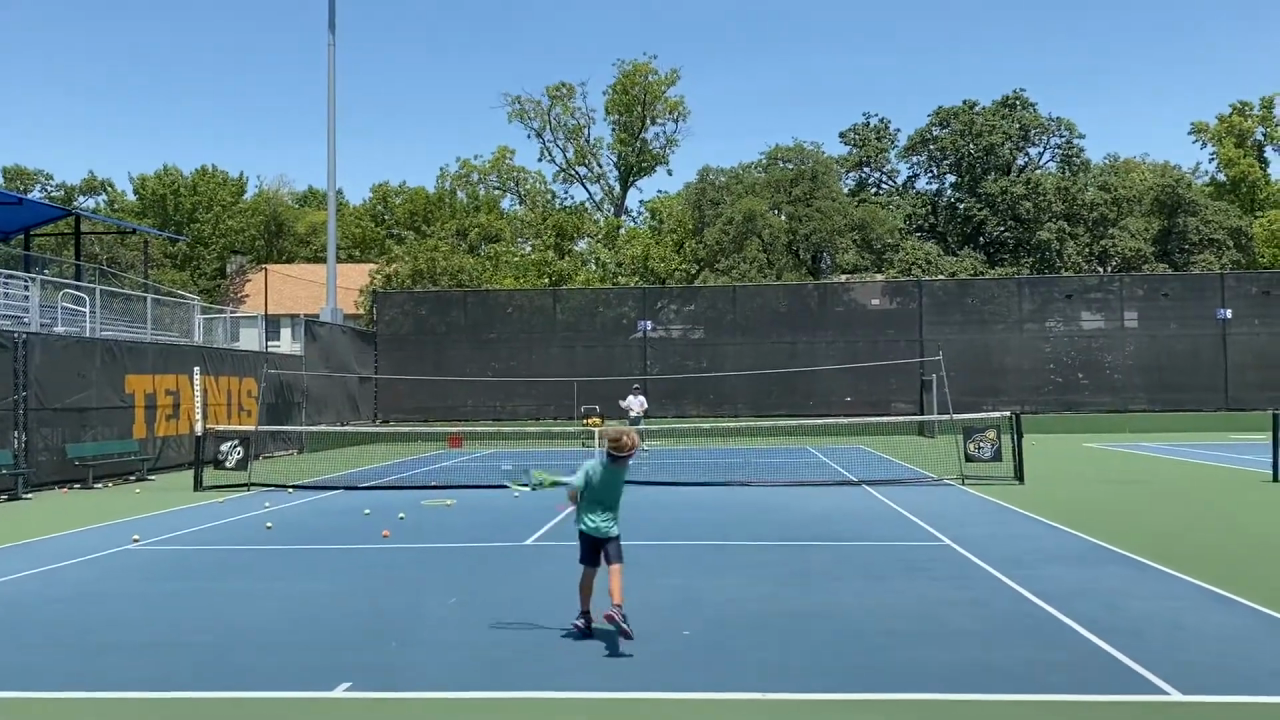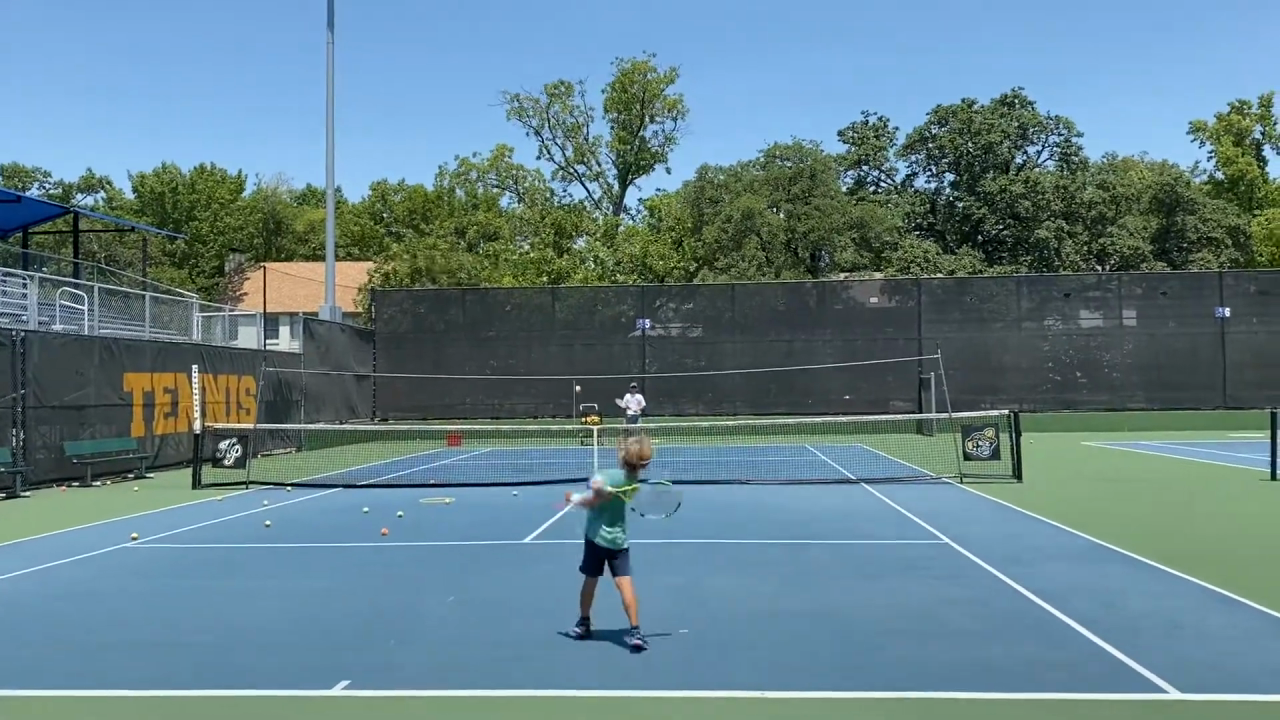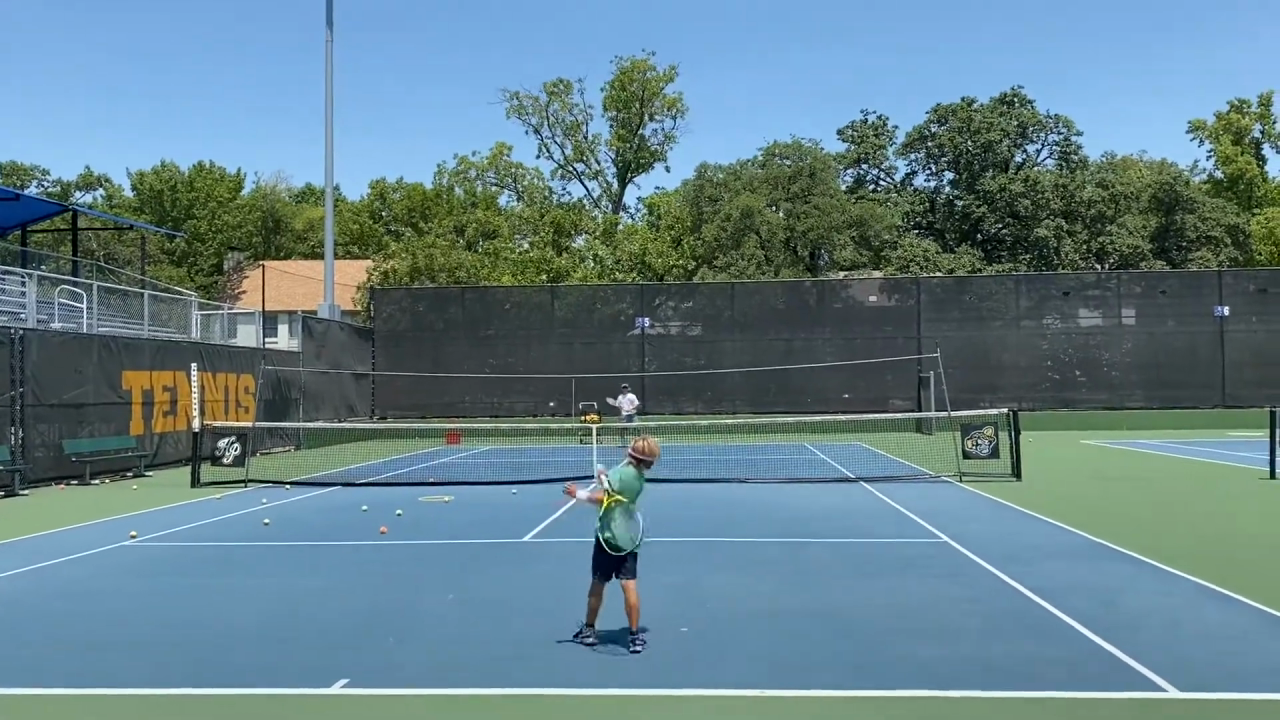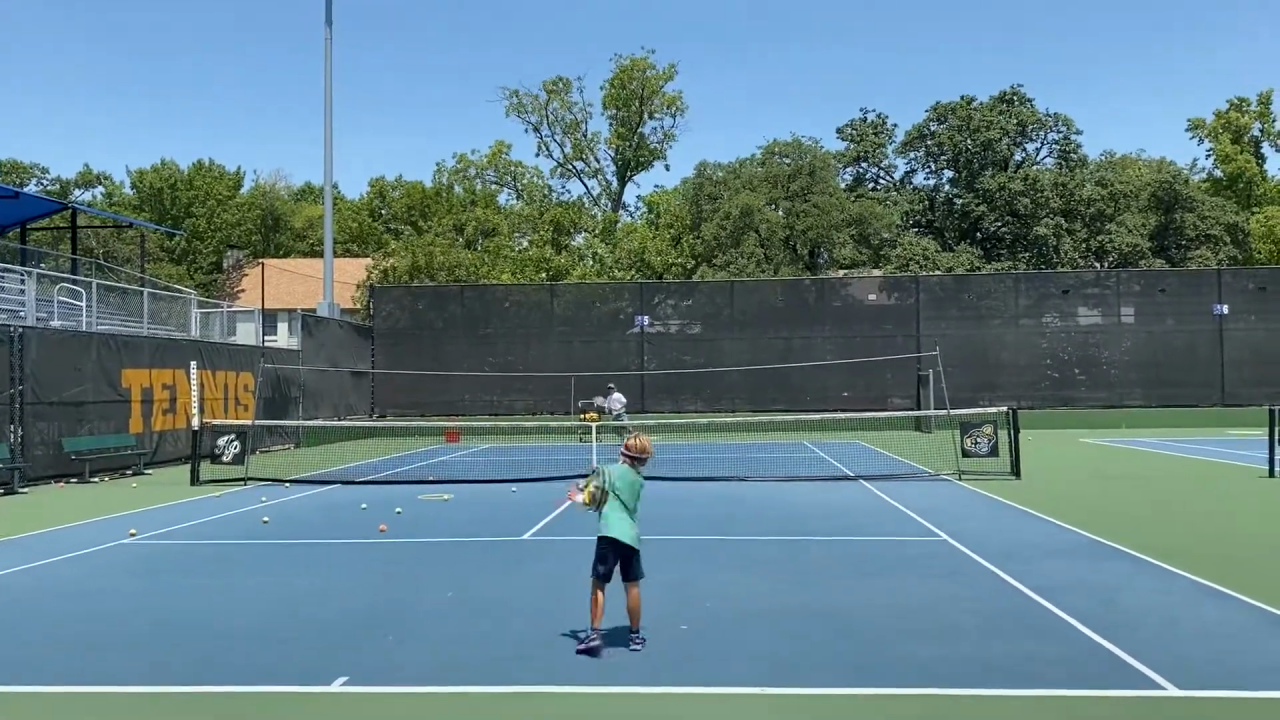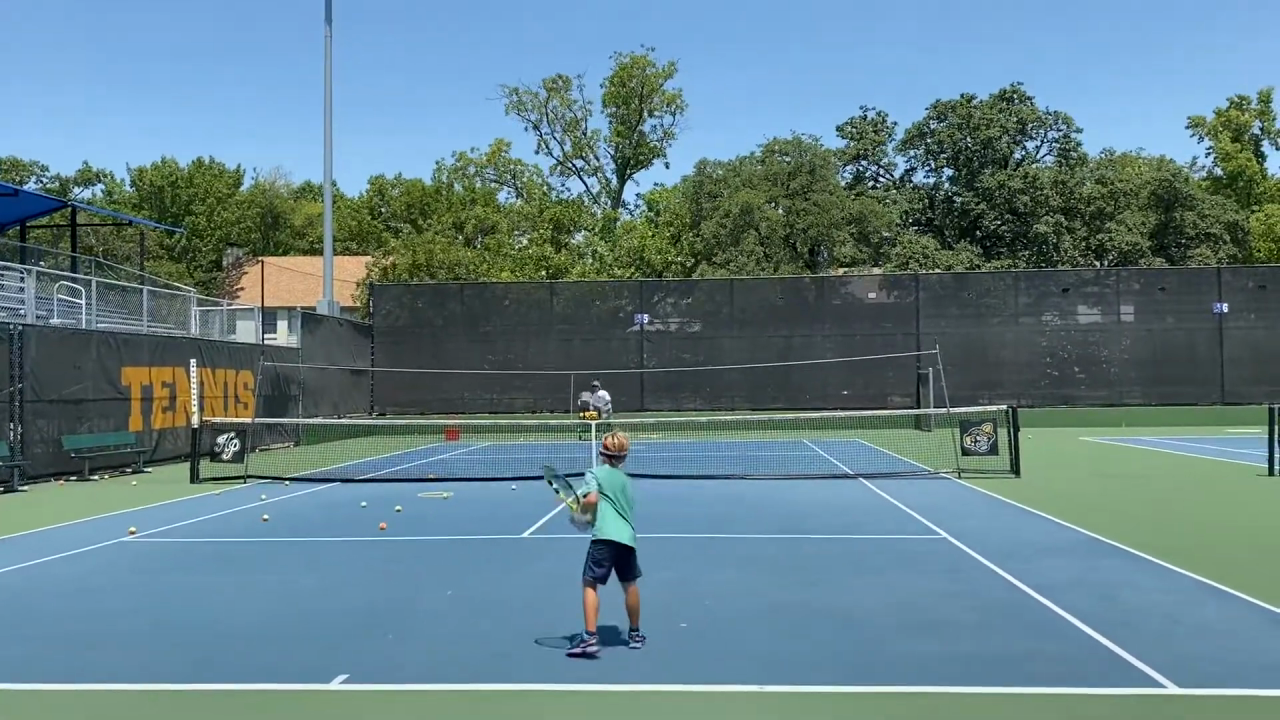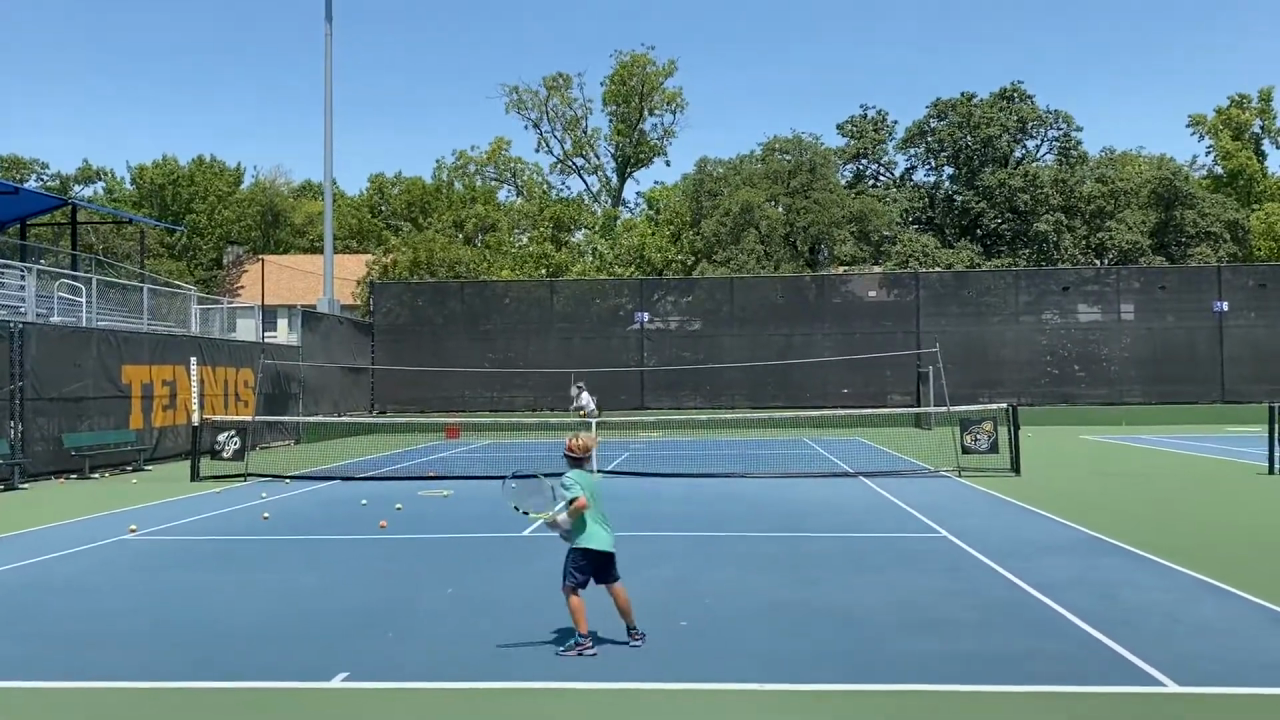
dt=0.2s
person 1, frame 1
left shoulder: (590, 466)
right shoulder: (623, 469)
left elbow: (573, 494)
left wrist: (581, 507)
left hip: (587, 526)
right hip: (609, 528)
left knee: (589, 570)
right knee: (615, 569)
left ankle: (584, 617)
right ankle: (617, 609)
person 1, frame 2
left shoulder: (609, 476)
right shoulder: (632, 480)
left elbow: (596, 498)
right elbow: (606, 490)
left wrist: (574, 499)
right wrist: (598, 486)
left hip: (595, 535)
right hip: (618, 539)
left knee: (591, 579)
right knee: (624, 582)
left ankle: (583, 623)
right ankle: (635, 632)
person 1, frame 3
left shoulder: (619, 472)
right shoulder: (640, 480)
left elbow: (603, 498)
right elbow: (613, 492)
left wrist: (578, 494)
right wrist: (604, 478)
left knee: (598, 582)
right knee: (630, 585)
left ankle: (589, 630)
right ankle: (635, 636)
person 1, frame 4
left shoulder: (610, 470)
right shoulder: (639, 480)
left elbow: (597, 496)
left wrist: (579, 497)
right wrist: (588, 489)
left hip: (610, 534)
right hip: (631, 537)
left knee: (598, 584)
right knee: (632, 586)
left ankle: (594, 634)
right ankle: (635, 635)
person 1, frame 5
left shoulder: (595, 473)
right shoulder: (625, 479)
left elbow: (591, 500)
left wrist: (580, 512)
right wrist: (589, 513)
left hip: (605, 537)
right hip: (627, 537)
left knee: (590, 584)
right knee: (630, 585)
left ankle: (590, 637)
right ankle: (635, 634)
person 1, frame 6
left shoulder: (569, 478)
right shoulder: (591, 478)
left elbow: (581, 503)
left wrist: (560, 520)
right wrist: (565, 526)
left hip: (585, 543)
right hip: (605, 540)
left knee: (570, 589)
right knee: (614, 586)
left ankle: (584, 640)
right ankle: (634, 632)
